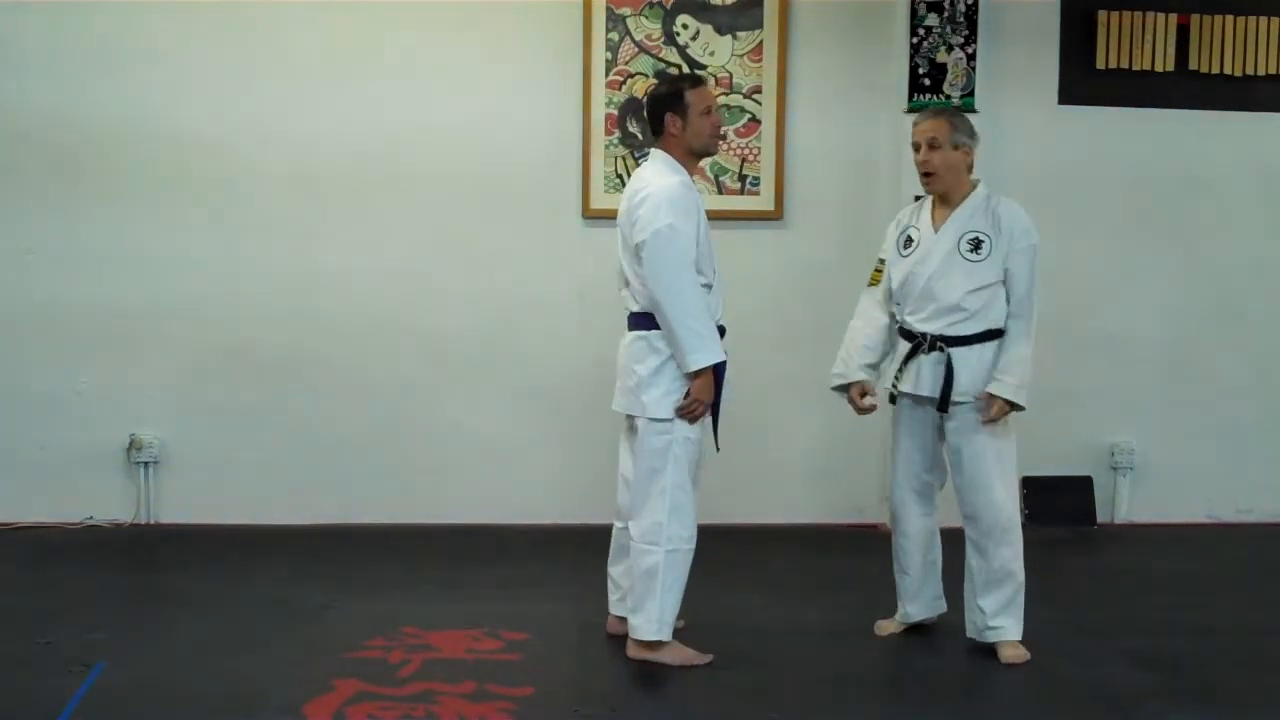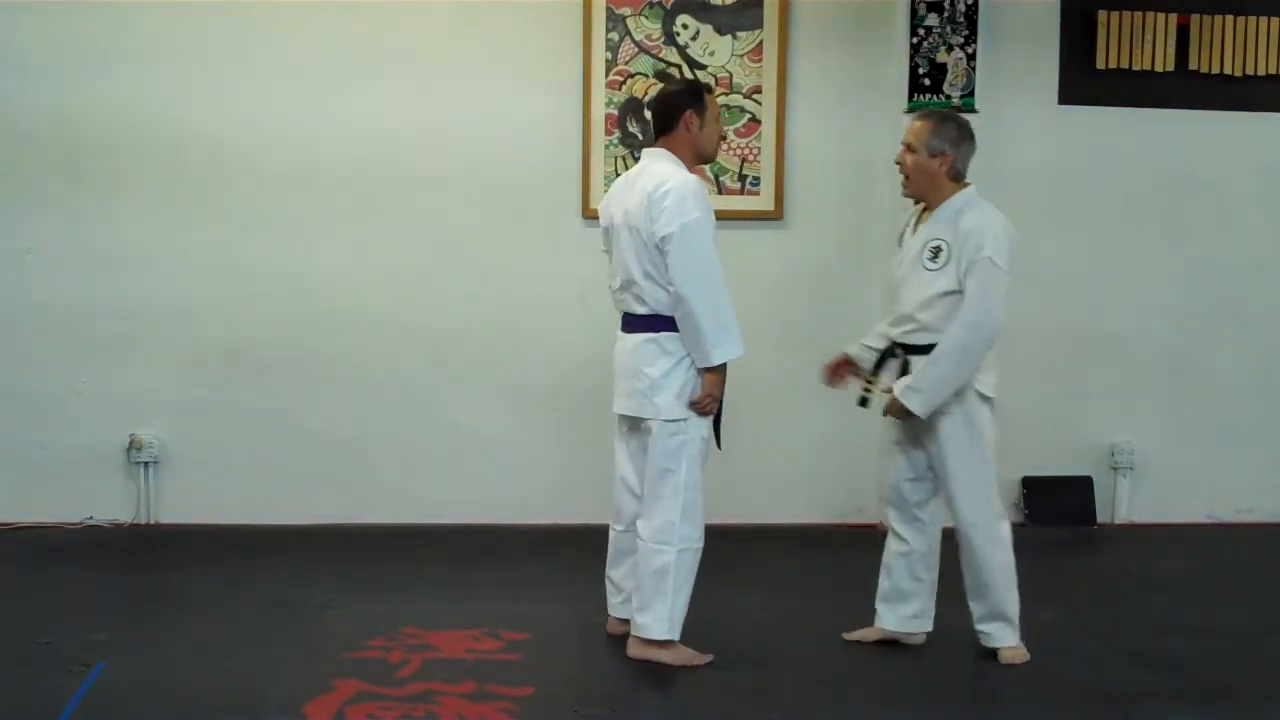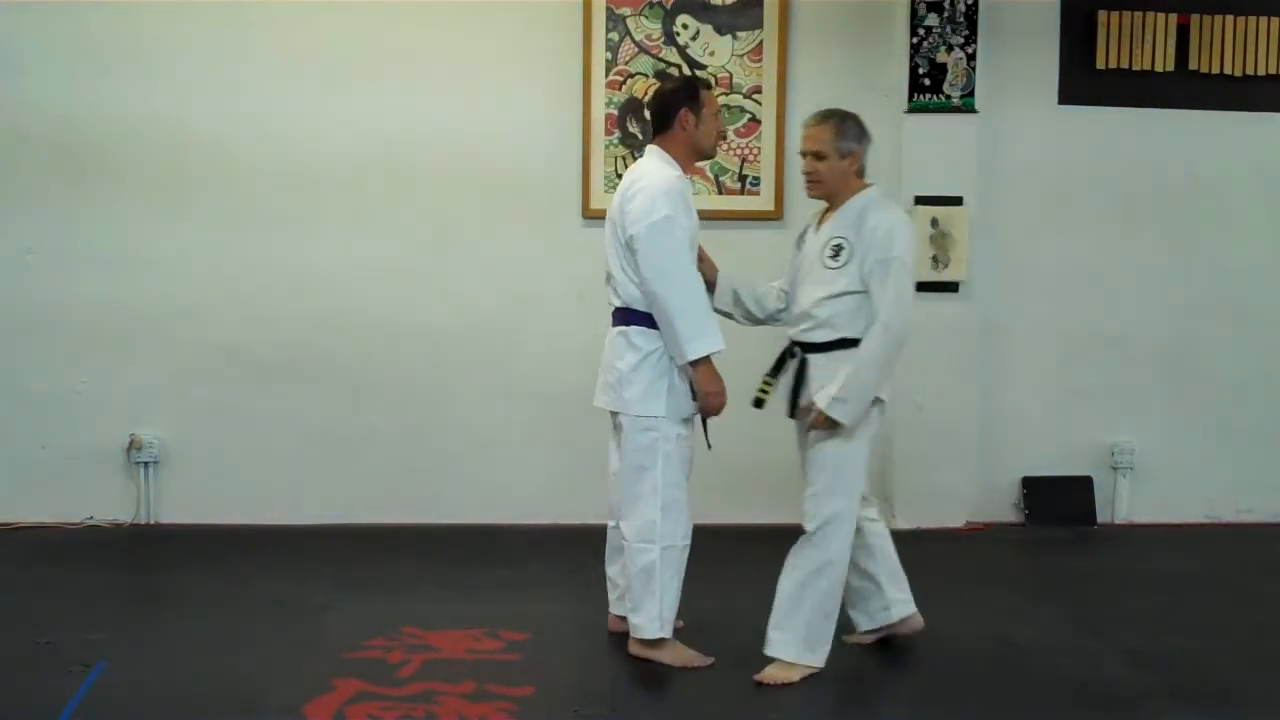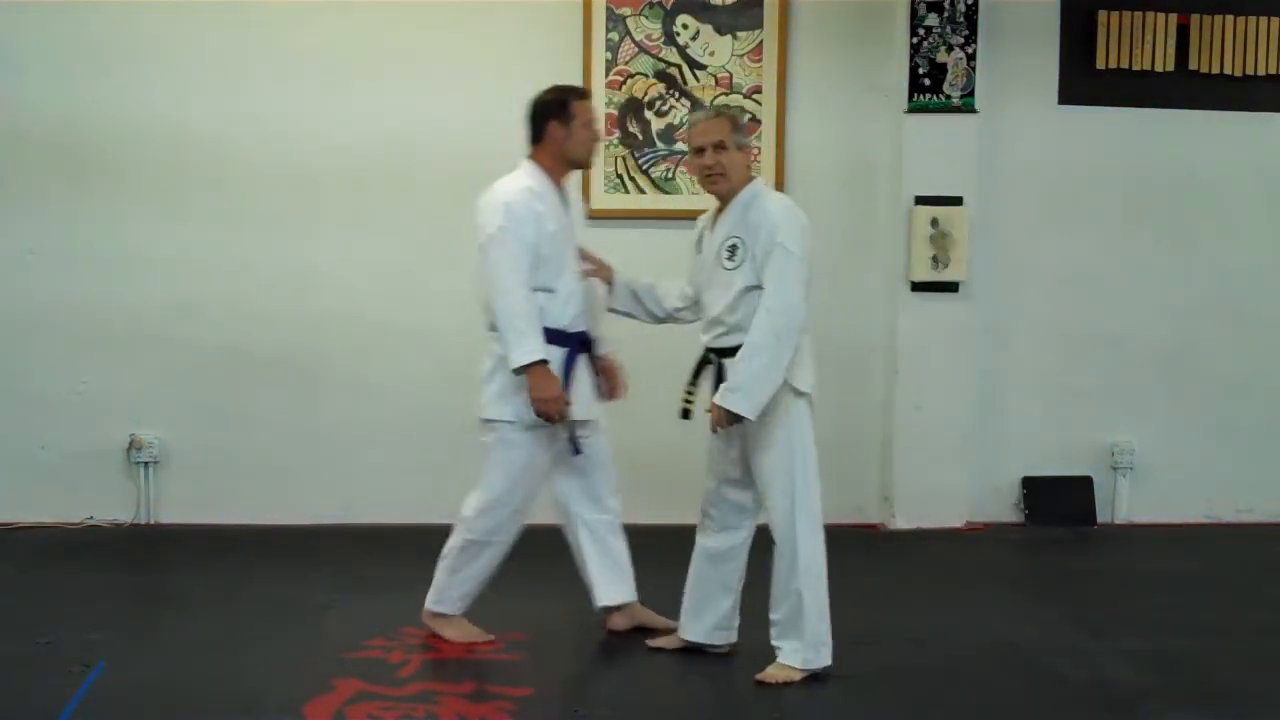
dt=0.7s
person 1, frame 1
left shoulder: (656, 182)
right shoulder: (669, 191)
right elbow: (675, 291)
right wrist: (703, 369)
left hip: (652, 353)
right hip: (668, 358)
left knee: (641, 494)
right knee: (666, 504)
left ankle: (627, 609)
right ankle: (649, 634)
person 1, frame 2
left shoulder: (623, 187)
right shoulder: (682, 188)
right elbow: (697, 286)
right wrist: (714, 365)
left hip: (636, 347)
right hip: (672, 358)
left knee: (636, 495)
right knee: (673, 505)
left ankle: (625, 609)
right ankle: (652, 633)
person 1, frame 3
left shoulder: (656, 180)
right shoulder: (660, 186)
right elbow: (670, 284)
left wrist: (696, 357)
right wrist: (701, 362)
left hip: (650, 355)
right hip: (654, 358)
left knee: (636, 496)
right knee: (659, 502)
left ankle: (628, 607)
right ankle: (651, 632)
person 1, frame 4
left shoulder: (563, 198)
right shoulder: (510, 200)
right elbow: (509, 295)
left wrist: (598, 354)
right wrist: (536, 371)
left hip: (567, 366)
right hip: (532, 371)
left knee: (592, 492)
right knee: (499, 502)
left ankle: (620, 603)
right ankle: (443, 606)
person 2, frame 1
left shoulder: (1006, 218)
right shoulder: (906, 222)
left elbow: (1025, 311)
right elbow: (877, 304)
left wrist: (1010, 386)
right wrist: (856, 370)
left hip: (976, 377)
right hip: (914, 374)
left knee: (988, 505)
right knee: (910, 496)
left ankle: (1000, 625)
right ankle: (917, 604)
person 2, frame 2
left shoulder: (981, 226)
right shoulder: (919, 220)
left elbow: (978, 326)
left wrist: (916, 392)
right wrist: (864, 354)
left hip: (954, 389)
right hip: (913, 382)
left knee: (975, 513)
right knee: (907, 505)
left ankle: (1002, 630)
right ankle: (901, 618)
person 2, frame 3
left shoulder: (885, 224)
right shoulder: (816, 224)
left elbow: (891, 326)
right elbow: (782, 304)
left wrist: (841, 399)
right wrist: (717, 282)
left hip: (850, 384)
right hip: (812, 381)
left knee: (825, 517)
right knee: (849, 507)
left ankle: (797, 648)
right ankle: (892, 610)
person 2, frame 4
left shoulder: (776, 216)
right shoulder: (710, 224)
left elbow: (781, 315)
right elbow: (692, 302)
left wrist: (740, 394)
right wrist: (617, 284)
left hip: (771, 385)
right hip: (734, 383)
left knee: (791, 517)
right knee: (724, 512)
left ankle: (805, 649)
right ankle: (706, 627)
